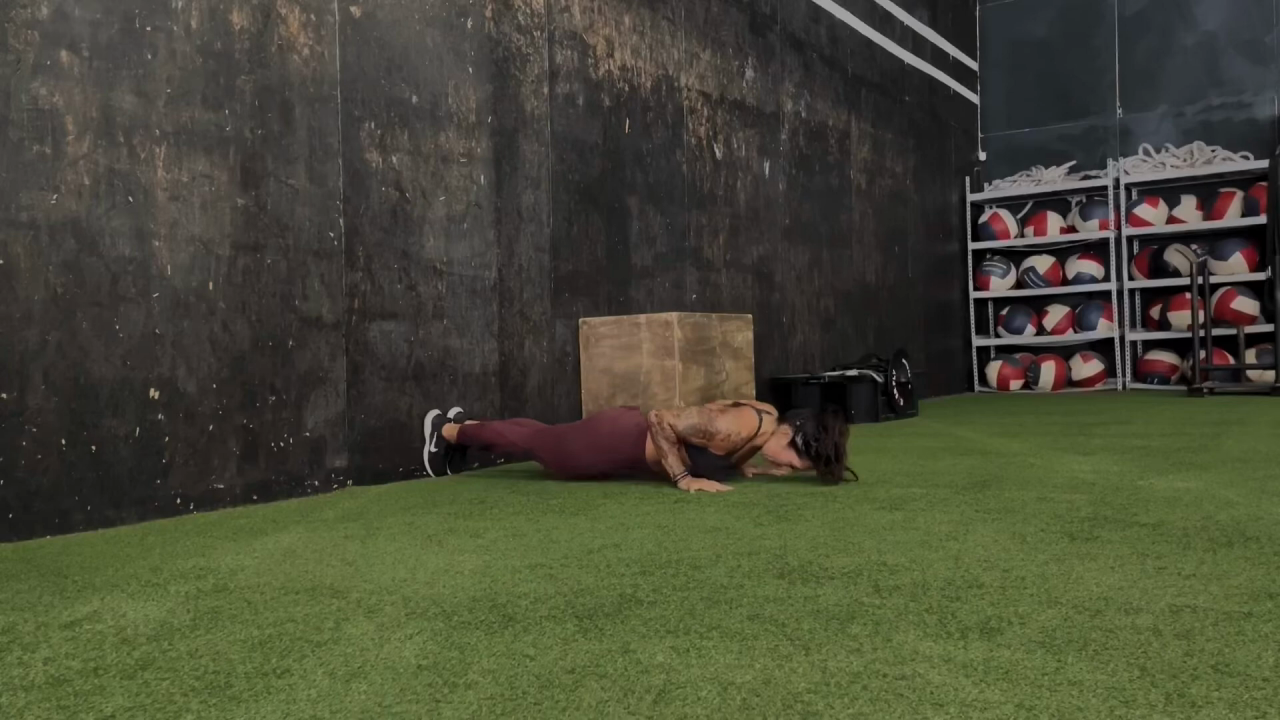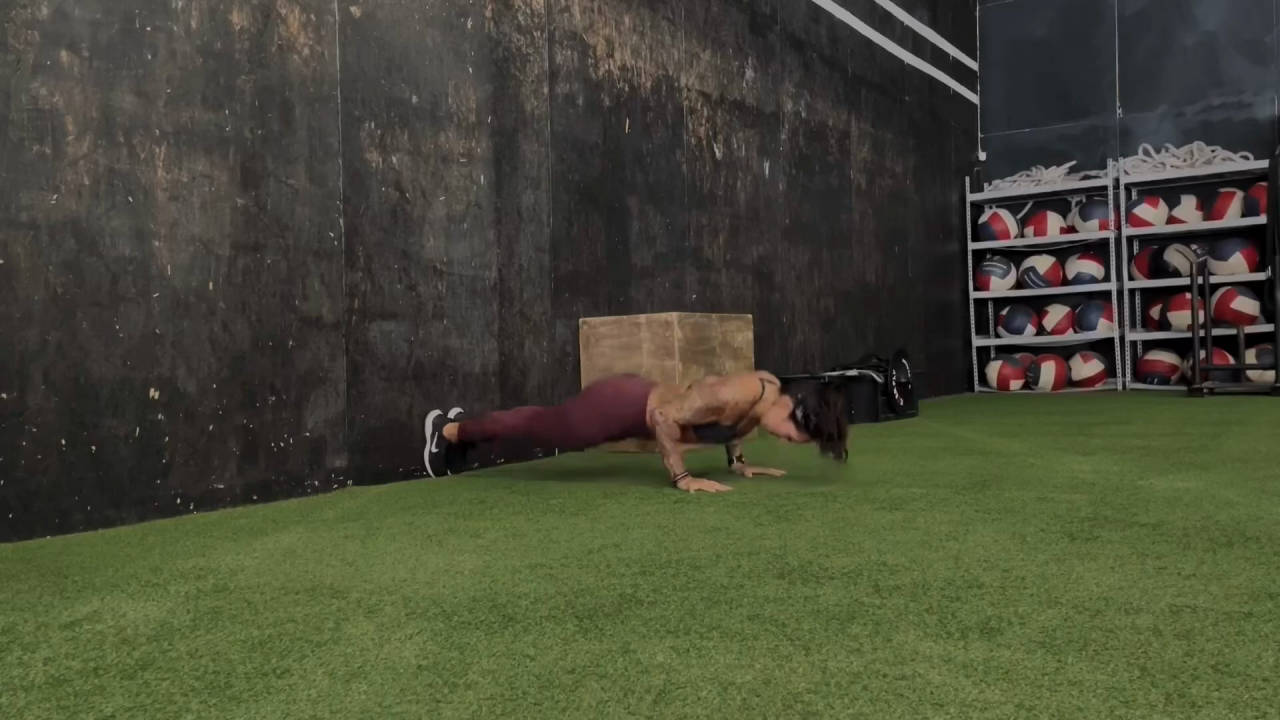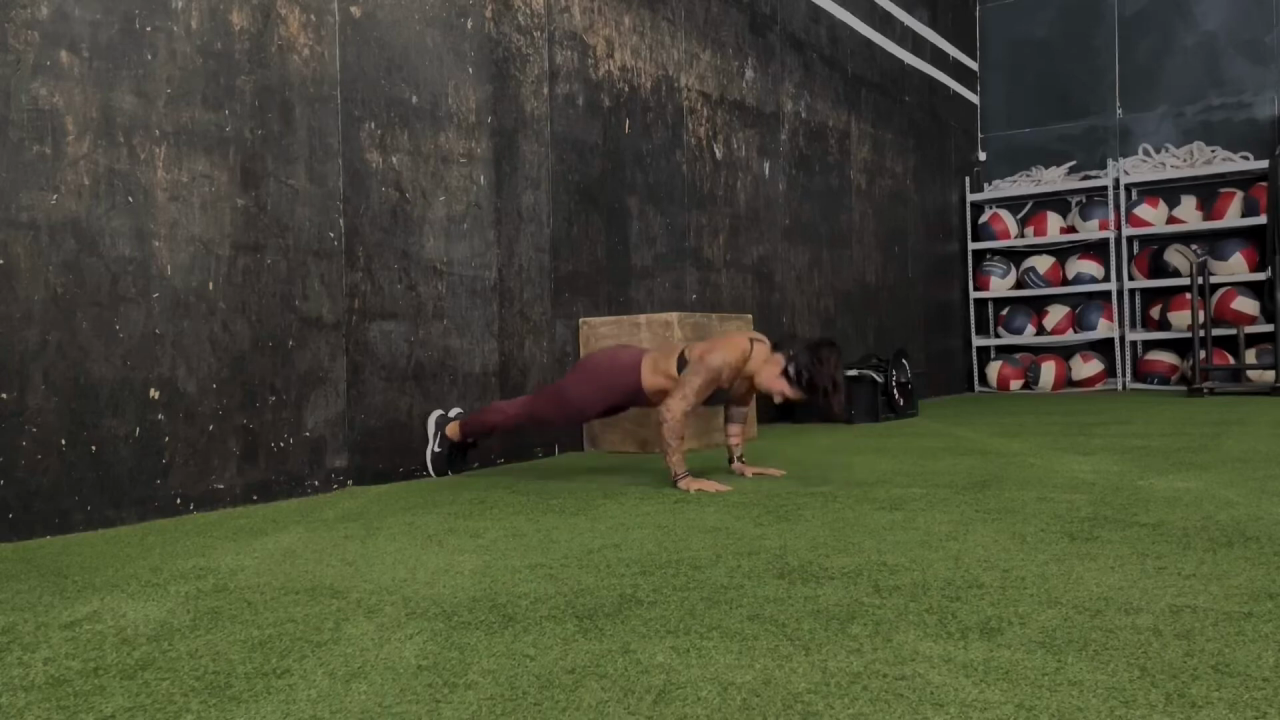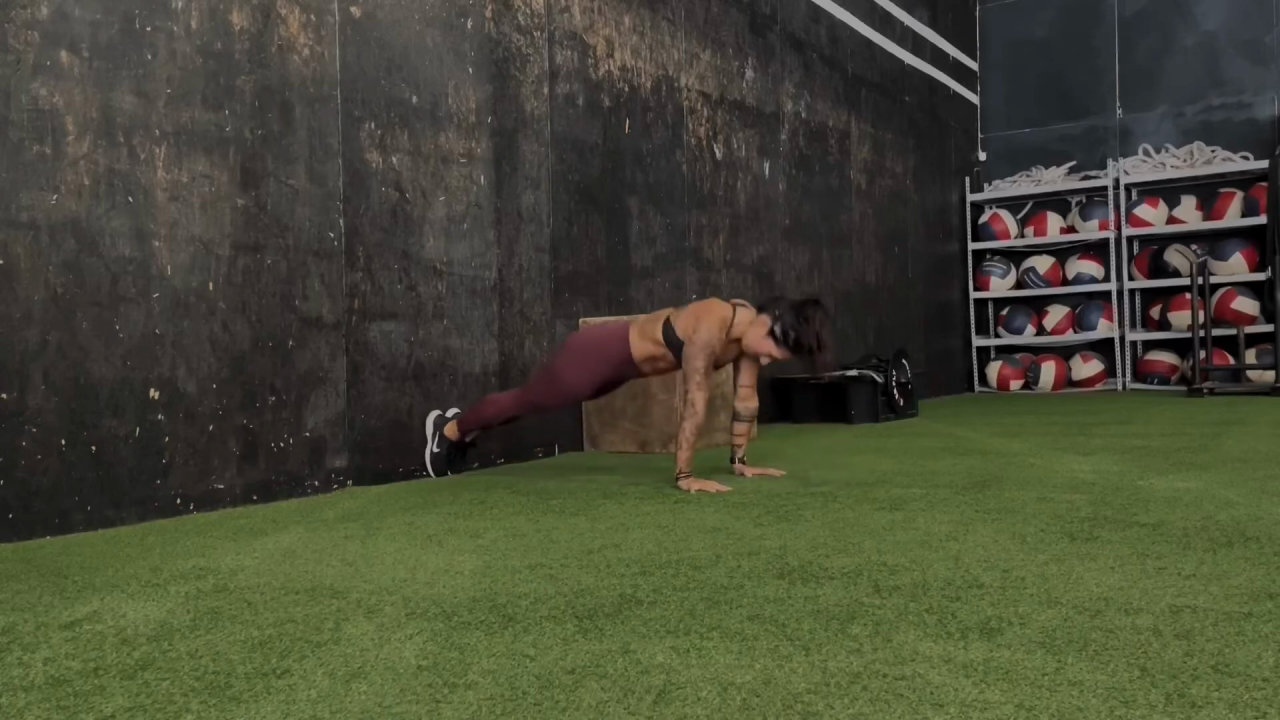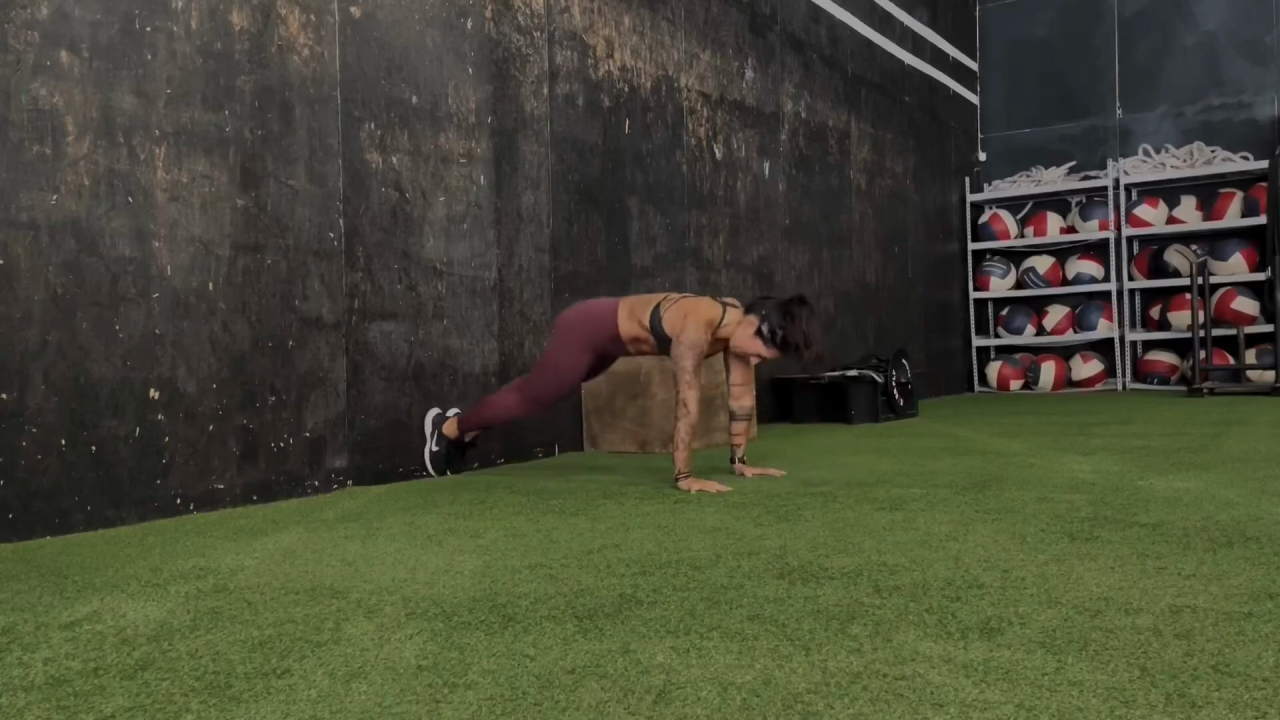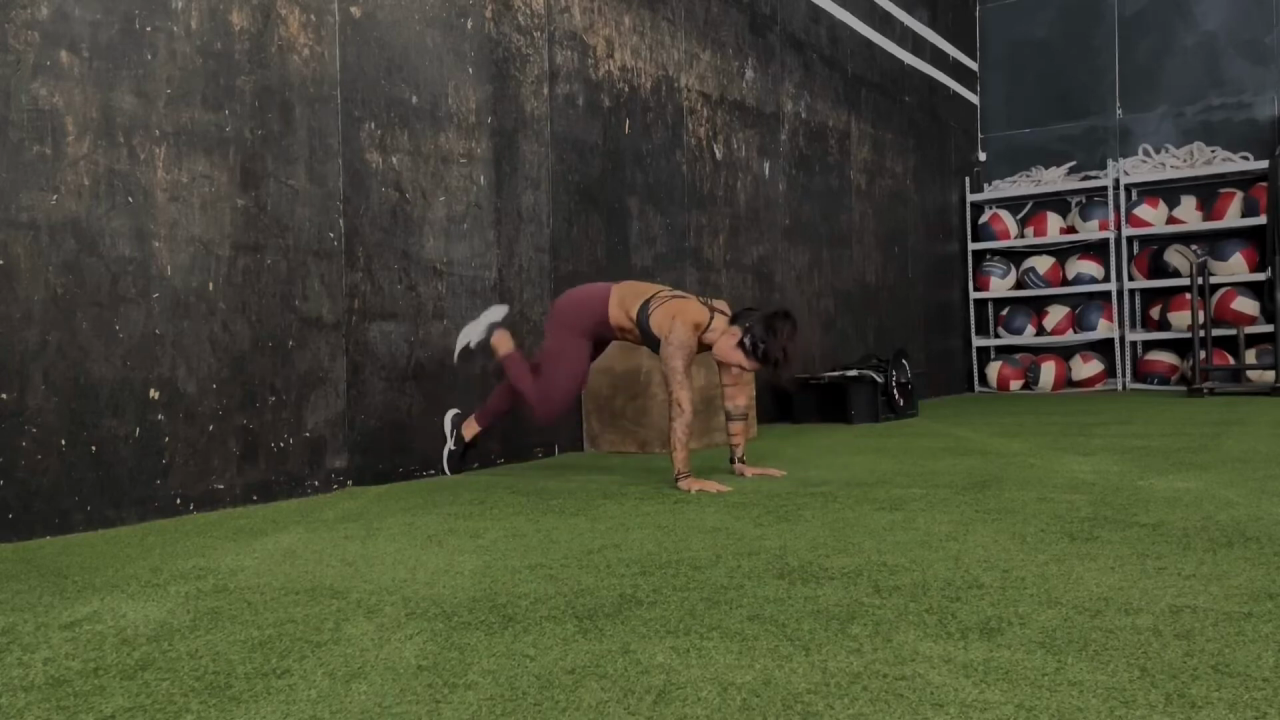
dt=0.2s
person 1, frame 1
left shoulder: (766, 417)
right shoulder: (738, 429)
right elbow: (661, 417)
left wrist: (738, 464)
right wrist: (683, 478)
left hip: (638, 431)
right hip: (621, 442)
left knee: (543, 436)
right knee: (530, 441)
left ankle: (463, 423)
right ankle: (447, 428)
person 1, frame 2
left shoulder: (768, 390)
right shoulder: (741, 396)
right elbow: (665, 414)
left wrist: (737, 459)
right wrist: (682, 477)
left hip: (638, 399)
right hip: (621, 407)
left knee: (541, 420)
right knee: (528, 425)
left ankle: (461, 423)
right ankle: (447, 429)
person 1, frame 3
left shoulder: (761, 357)
right shoulder: (729, 358)
left elbow: (737, 403)
right elbow: (672, 410)
left wrist: (738, 459)
right wrist: (682, 477)
left hip: (636, 373)
right hip: (612, 376)
left knee: (535, 408)
right knee: (527, 412)
left ankle: (462, 429)
right ankle: (450, 428)
person 1, frame 4
left shoulder: (750, 330)
right shoulder: (713, 329)
left elbow: (746, 398)
right elbow: (694, 403)
left wrist: (739, 460)
right wrist: (684, 475)
left hip: (625, 358)
right hip: (601, 352)
left knee: (530, 400)
right knee: (522, 401)
left ankle: (462, 432)
right ankle: (448, 429)
person 1, frame 5
left shoulder: (739, 325)
right shoulder: (699, 325)
left elbow: (741, 395)
right elbow: (687, 401)
left wrist: (739, 460)
right wrist: (683, 476)
left hip: (613, 338)
right hip: (588, 327)
left knee: (533, 390)
right knee: (528, 399)
left ankle: (463, 430)
right ankle: (448, 429)
person 1, frame 6
left shoulder: (730, 328)
right shoulder: (685, 327)
left elbow: (736, 395)
right elbow: (680, 402)
left wrist: (739, 460)
right wrist: (683, 476)
left hip: (603, 320)
right hip: (580, 312)
left knee: (536, 380)
right knee: (545, 409)
left ankle: (465, 429)
right ankle: (495, 335)
